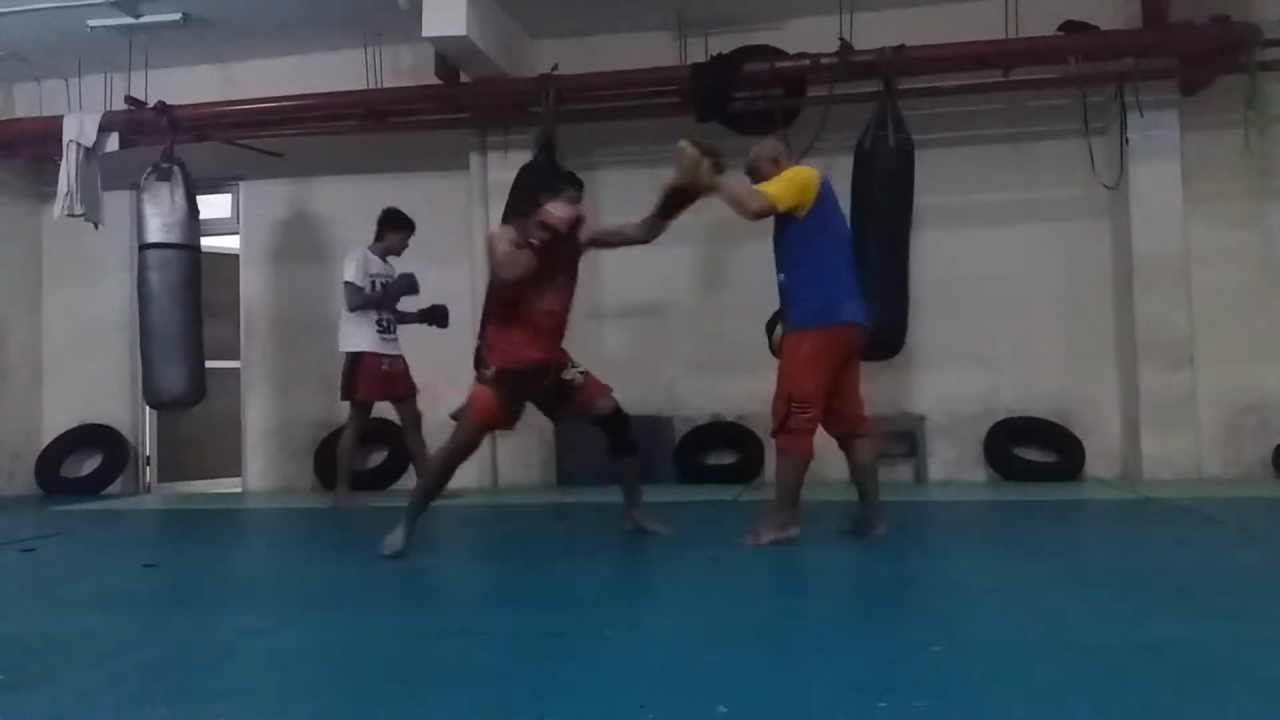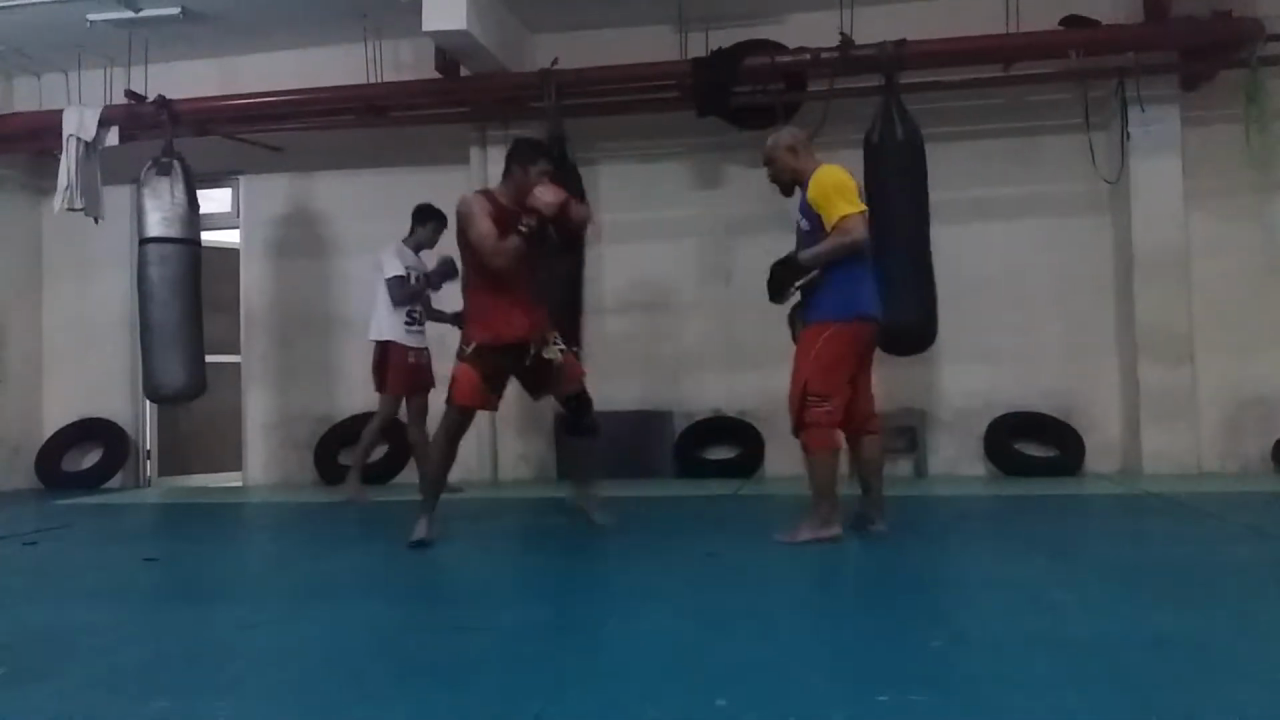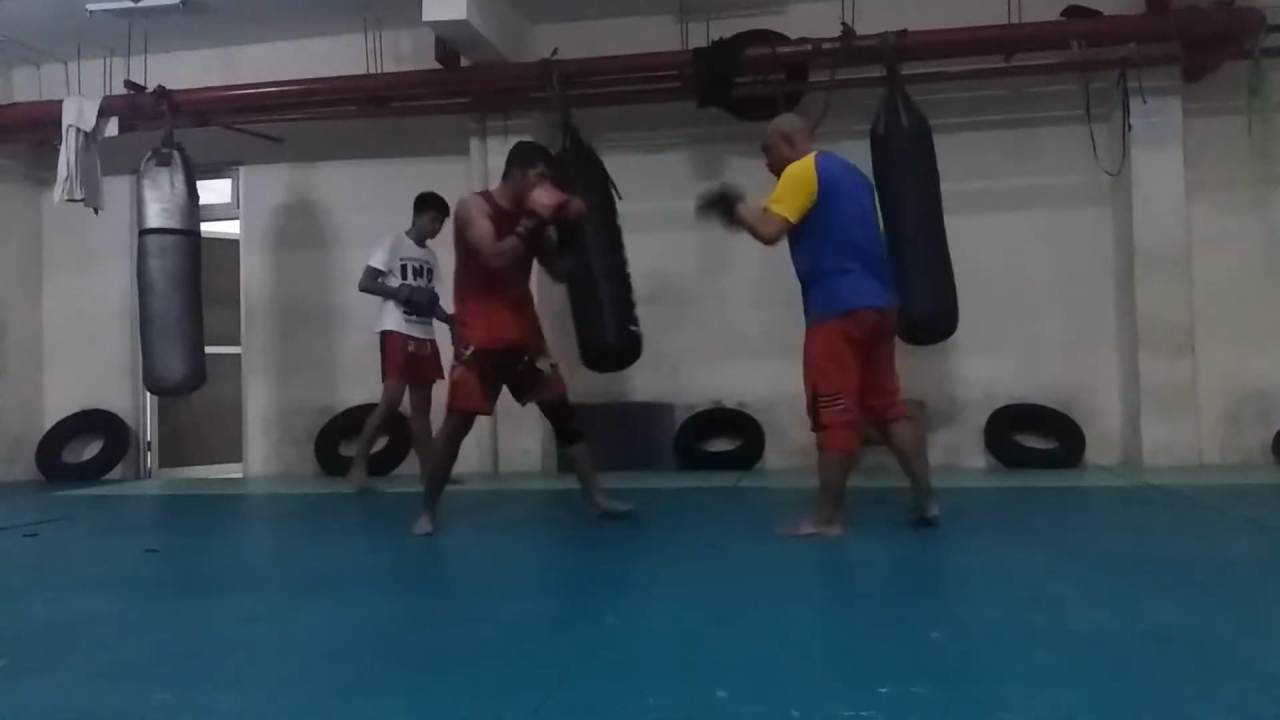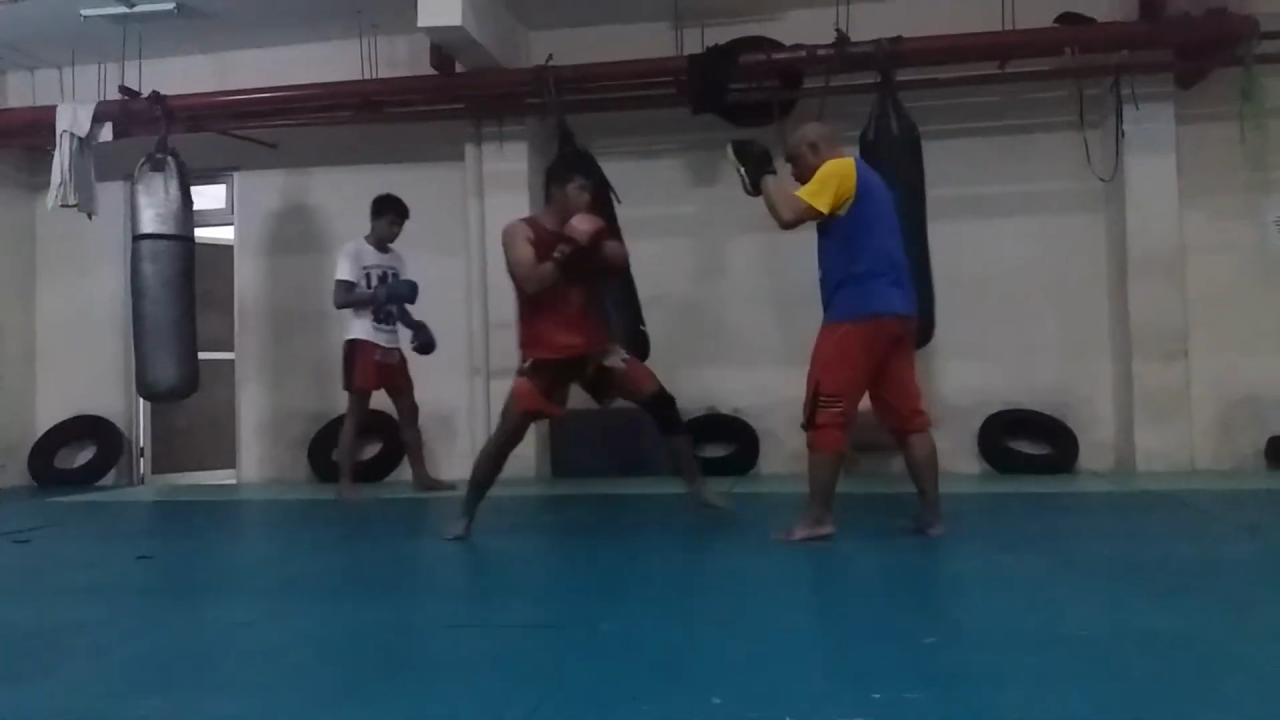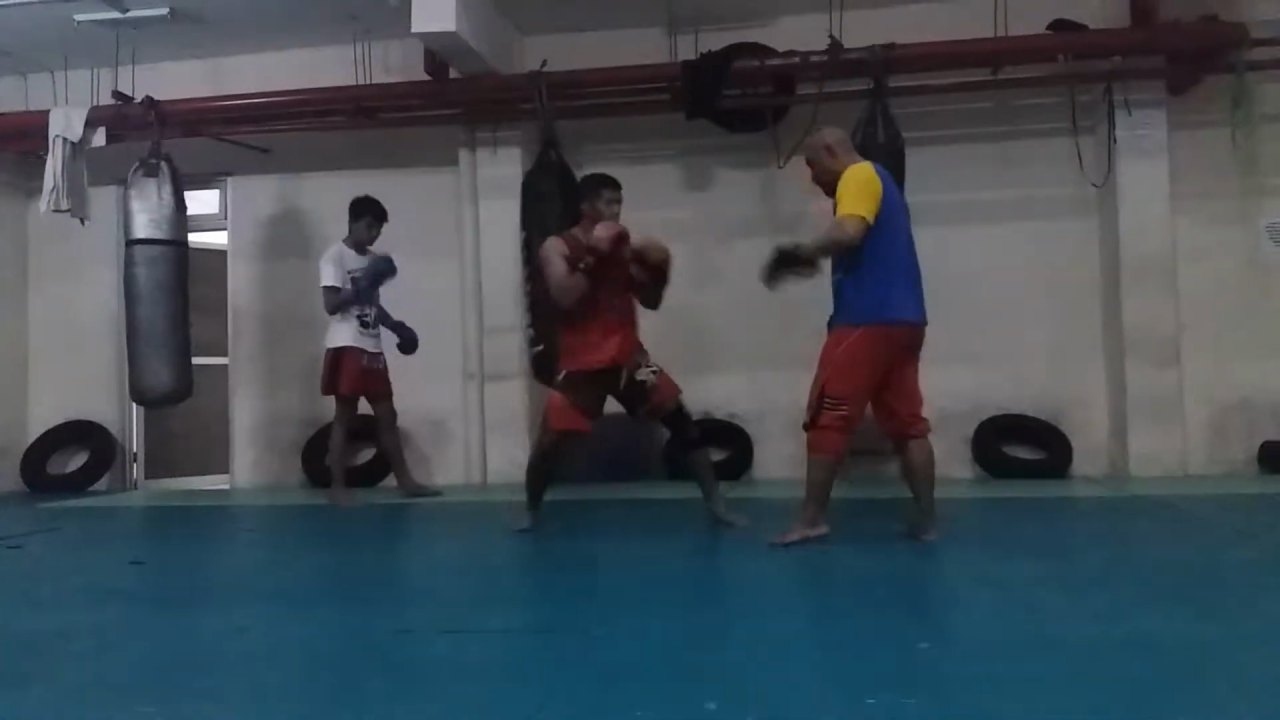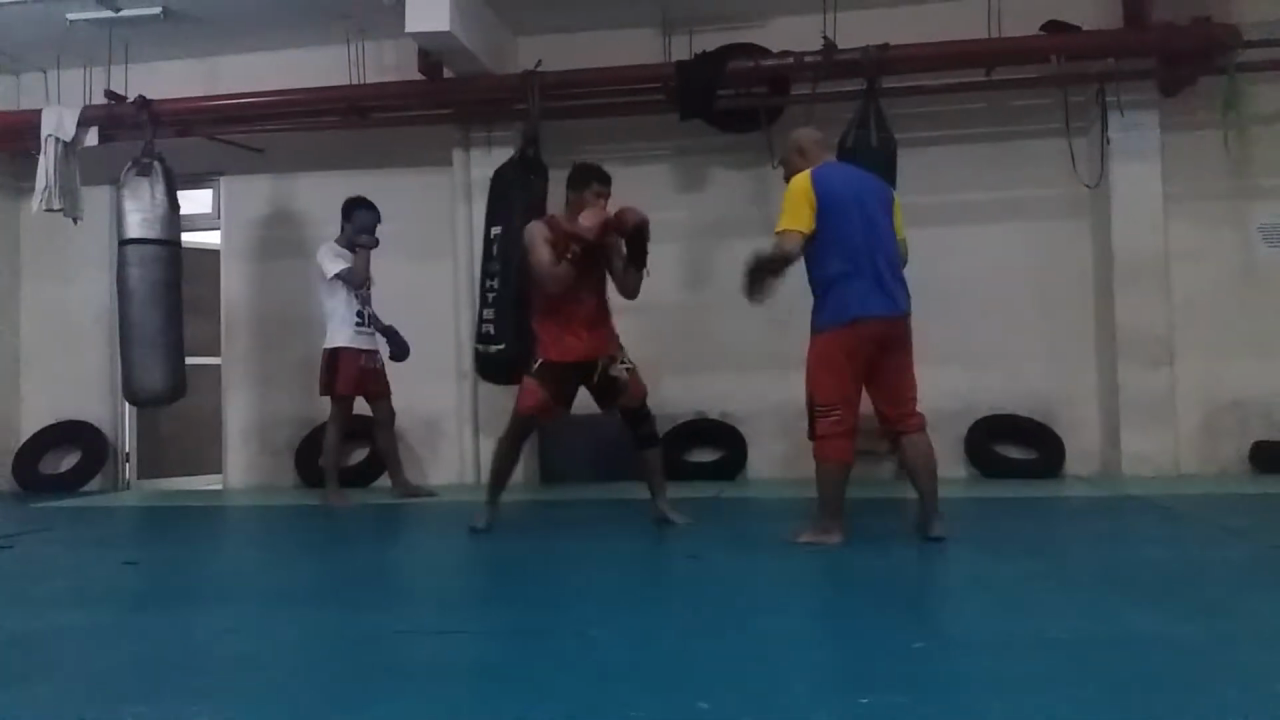
dt=0.4s
person 1, frame 1
left shoulder: (804, 177)
right shoulder: (805, 192)
left elbow: (753, 205)
left wrist: (717, 176)
left hip: (819, 322)
right hip: (841, 320)
left knee: (792, 419)
right knee: (848, 421)
left ankle: (782, 518)
right ankle: (871, 514)
person 1, frame 2
left shoulder: (826, 179)
right shoulder: (822, 187)
left elbow: (854, 235)
left wrist: (799, 262)
right wrist: (803, 274)
left hip: (835, 315)
right hip: (858, 313)
left knee: (812, 412)
right knee: (859, 416)
left ankle: (824, 516)
right ankle: (873, 509)
person 1, frame 3
left shoulder: (802, 171)
right shoulder: (851, 172)
left elbow: (769, 230)
left wrist: (734, 205)
left hip: (837, 307)
right hip: (879, 303)
left knee: (833, 413)
right knee: (886, 405)
left ankle: (828, 515)
right ankle: (925, 498)
person 1, frame 4
left shoulder: (840, 171)
right shoulder: (867, 180)
left elbow: (789, 216)
left wrist: (762, 173)
left hip: (858, 313)
right hip: (897, 311)
left knee: (826, 414)
right knee: (907, 416)
left ankle: (818, 516)
right ankle: (931, 513)
person 1, frame 5
left shoulder: (859, 176)
right shoulder: (879, 184)
left elbow: (846, 234)
left wrist: (798, 254)
right wrist: (811, 258)
left hip: (867, 319)
right hip: (905, 317)
left knee: (830, 416)
right knee: (906, 422)
left ankle: (812, 518)
right ankle: (924, 519)
person 1, frame 6
left shoulder: (807, 183)
right shoulder: (877, 185)
left elbow: (789, 247)
right elbow: (900, 252)
left wrist: (763, 268)
left hip: (843, 318)
right hip: (894, 313)
left knee: (832, 423)
right knee: (904, 418)
left ankle: (828, 524)
right ankle: (931, 514)
person 2, frame 1
left shoulder: (574, 235)
right shoulder: (506, 236)
left elbow: (642, 233)
right elbow: (507, 274)
left wrist: (672, 202)
right wrist: (544, 234)
left hip: (550, 361)
right hip: (504, 364)
left knee: (615, 419)
right knee: (461, 444)
left ankle: (634, 512)
right ankle: (405, 525)
person 2, frame 2
left shoulder: (534, 207)
right shoulder: (475, 206)
right elbow: (498, 259)
left wrist: (568, 215)
right wrist: (532, 220)
left hip: (533, 328)
right hip: (486, 335)
left knee: (578, 401)
right knee: (455, 422)
left ankle: (583, 493)
right ankle: (426, 515)
person 2, frame 3
left shoulder: (530, 214)
right shoulder: (473, 207)
left elbow: (559, 270)
right elbow: (496, 258)
right wrist: (532, 223)
left hip: (524, 333)
right hip: (481, 337)
left knee: (562, 412)
right knee: (458, 422)
left ankle: (597, 496)
right ankle: (428, 511)
person 2, frame 4
left shoulder: (587, 228)
right shoulder: (520, 232)
left elbow: (614, 265)
right elbow: (531, 284)
left wrist: (607, 252)
right wrist: (568, 248)
left hip: (594, 345)
right hip: (546, 352)
left knee: (660, 403)
right knee: (509, 430)
left ankle: (696, 486)
right ankle: (466, 515)
person 2, frame 5
left shoulder: (621, 245)
right shoulder: (556, 247)
left elbow: (651, 300)
right elbow: (565, 298)
left wrist: (659, 272)
right wrist: (594, 257)
left hip: (627, 355)
right hip: (580, 362)
left knee: (680, 420)
right knee: (549, 440)
left ankle: (715, 503)
right ankle: (531, 509)
person 2, frame 6
left shoulder: (603, 234)
right shoulder: (539, 231)
left elbow: (629, 290)
right elbow: (549, 284)
left wrist: (636, 244)
right wrist: (579, 245)
left hip: (601, 345)
right hip: (555, 349)
left knee: (640, 415)
right knee: (520, 427)
left ankle: (660, 503)
right ankle: (490, 506)
person 3, frame 1
left shoulder: (387, 267)
right shoulder: (358, 259)
right elbow: (354, 302)
left wrist: (420, 316)
right wrist: (393, 289)
left hip: (392, 353)
right hip: (365, 352)
left knee: (412, 417)
right knee: (357, 420)
right ankle: (342, 489)
person 3, frame 2
left shoulder: (419, 264)
right shoulder: (394, 253)
right elbow: (399, 296)
left wrist: (452, 317)
right wrist: (432, 279)
left hip: (418, 346)
right hip: (393, 343)
left knee: (419, 414)
right knee: (387, 411)
right ankle: (354, 477)
person 3, frame 3
left shoulder: (431, 257)
right shoulder: (392, 245)
right elbow: (365, 283)
left wrist: (451, 320)
right wrist: (401, 292)
left hip: (425, 337)
right hip: (396, 333)
left knee: (421, 404)
right knee: (391, 400)
left ankle: (427, 468)
right ankle: (359, 464)
person 3, frame 4
left shoulder: (396, 259)
right shoulder: (353, 252)
right elbow: (340, 299)
left wrist: (415, 325)
right wrist: (380, 294)
left hip: (391, 345)
right hip: (363, 343)
left knee: (409, 410)
right knee: (356, 411)
left ankle: (420, 474)
right ankle: (345, 482)
person 3, frame 5
left shoulder: (373, 260)
right shoulder: (334, 256)
right elbow: (331, 305)
left wrist: (395, 325)
right wrist: (365, 282)
left hip: (373, 349)
right hip: (346, 348)
left knee: (387, 415)
right knee: (344, 416)
left ankle: (405, 480)
right ankle: (338, 486)
person 3, frame 6
left shoulder: (358, 256)
right shoulder: (329, 253)
right elbow: (357, 281)
left wrist: (386, 330)
right wrist: (364, 246)
left hip: (369, 349)
right hip: (344, 348)
left knee: (385, 415)
right knee: (339, 416)
left ankle: (399, 481)
right ankle: (331, 487)
